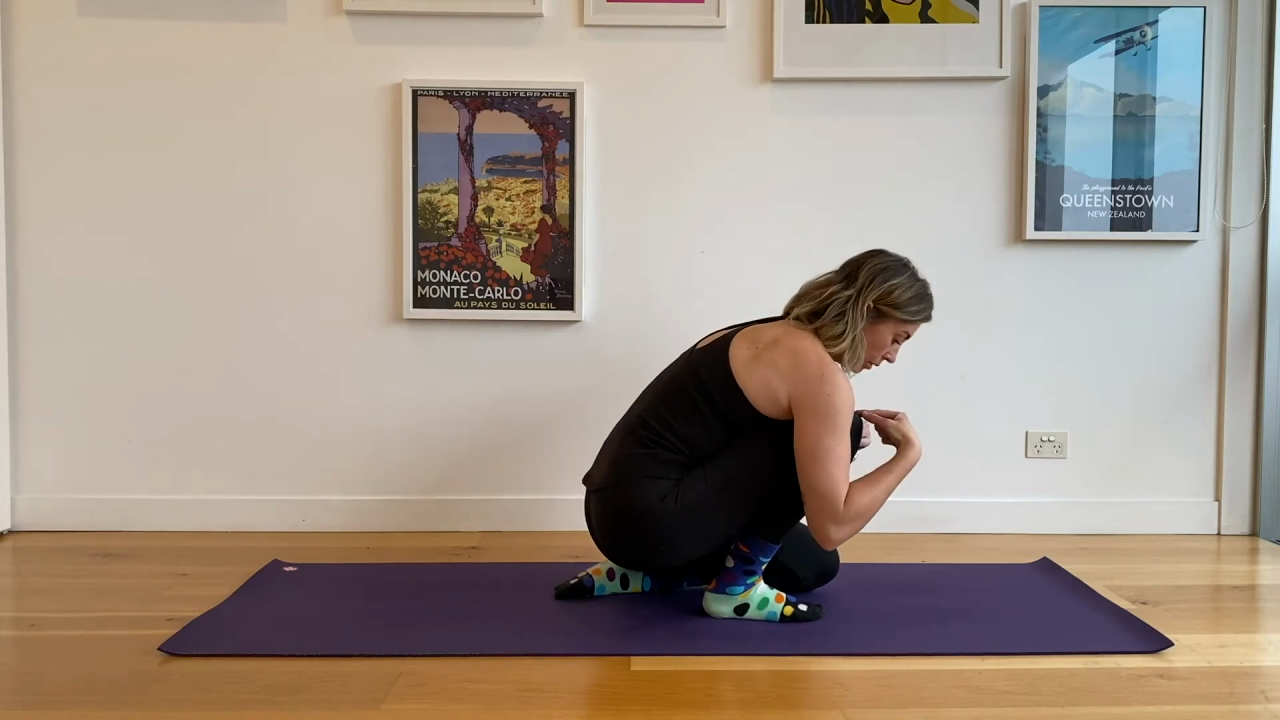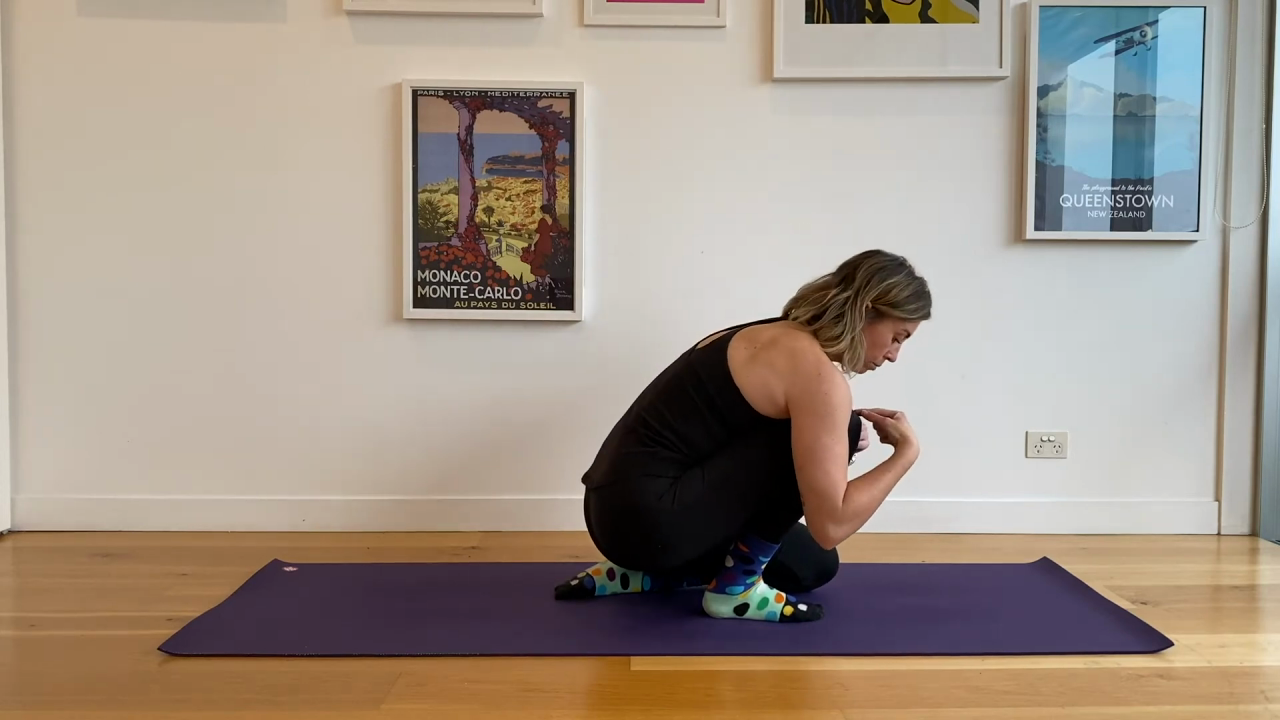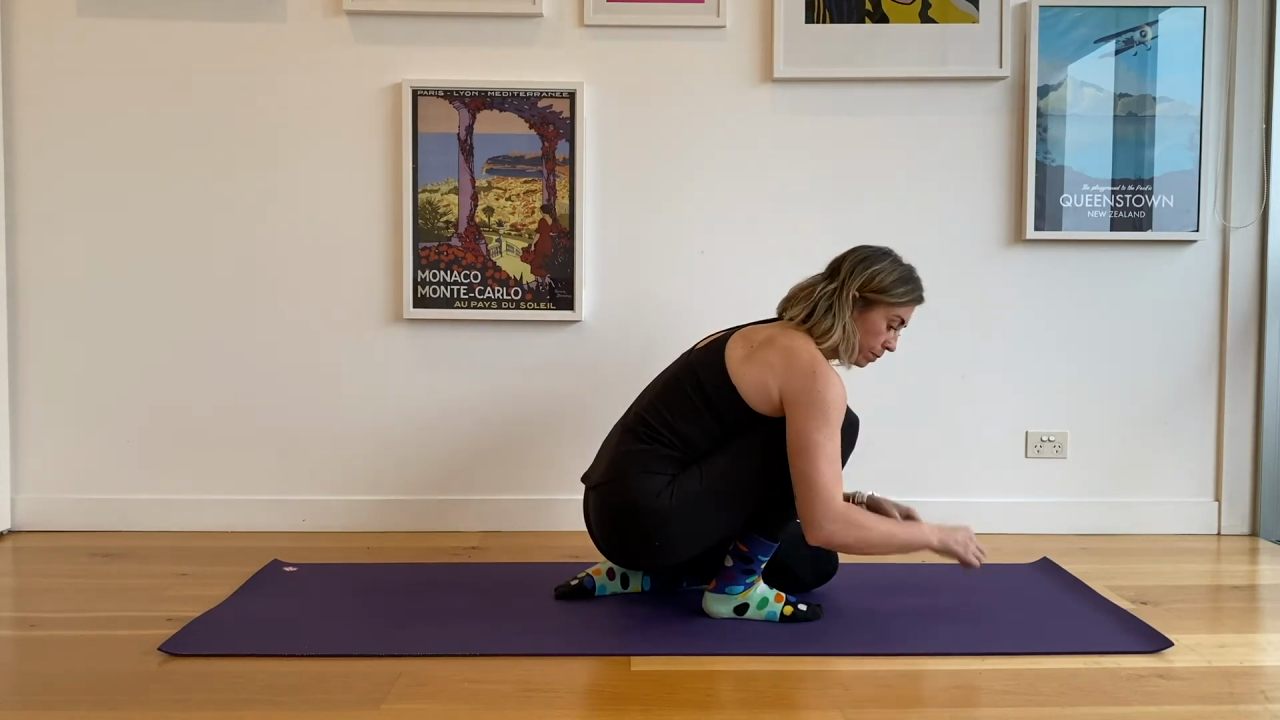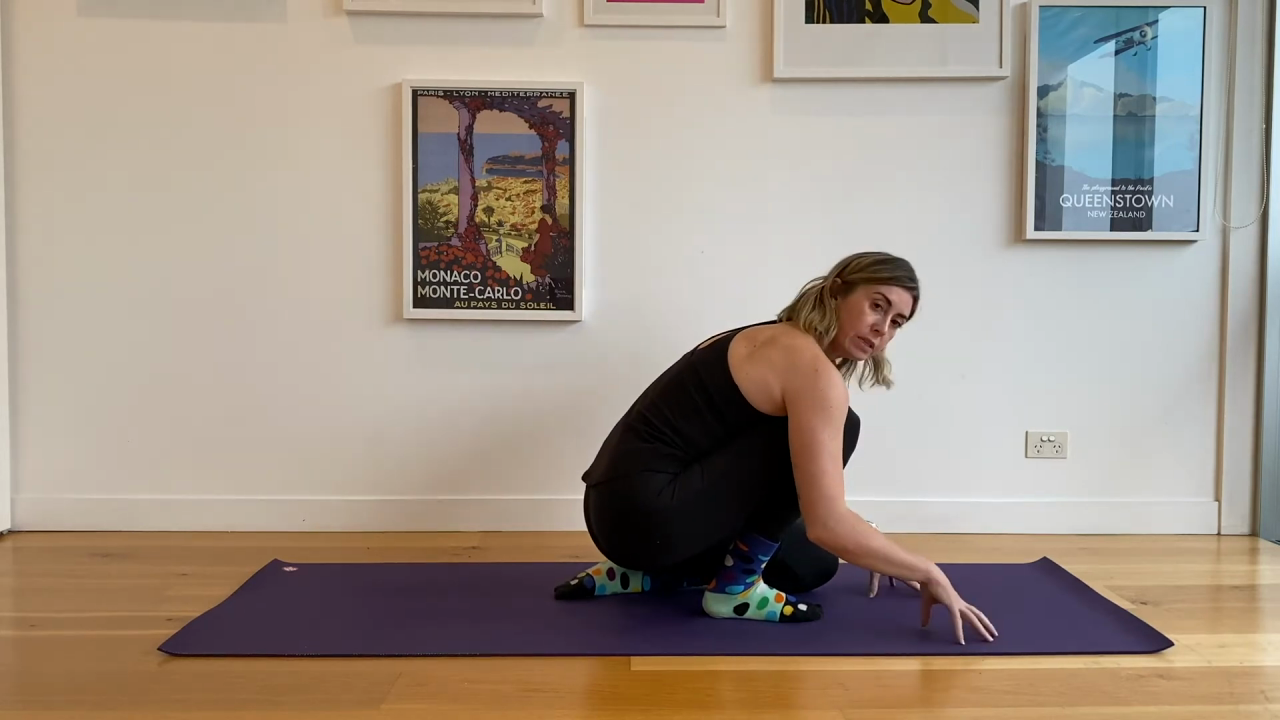
dt=0.4s
person 1, frame 1
left shoulder: (775, 337)
right shoulder: (819, 373)
right elbow: (831, 525)
left wrist: (838, 442)
right wrist: (909, 453)
right hip: (648, 517)
left knee: (814, 566)
left ankle: (641, 575)
right ankle: (736, 586)
person 1, frame 2
left shoulder: (774, 339)
right shoulder: (817, 374)
right elbow: (830, 524)
left wrist: (834, 446)
right wrist: (906, 451)
right hip: (647, 516)
left knee: (813, 566)
right knee: (843, 431)
left ankle: (641, 574)
right ankle: (735, 585)
person 1, frame 3
left shoulder: (776, 341)
right shoulder: (811, 372)
left elbow: (791, 481)
right elbow: (824, 525)
left wrist: (864, 502)
right wrist: (936, 536)
left hip: (628, 505)
right hip: (646, 515)
left knee: (812, 565)
left ankle: (638, 575)
right ankle: (735, 585)
person 1, frame 4
left shoulder: (779, 344)
right shoulder: (813, 369)
right elbow: (826, 523)
left wrist: (876, 545)
right wrist: (930, 574)
left hip: (626, 504)
right hip: (645, 513)
left knee: (811, 565)
right knee: (835, 432)
left ankle: (640, 575)
right ankle: (736, 586)
